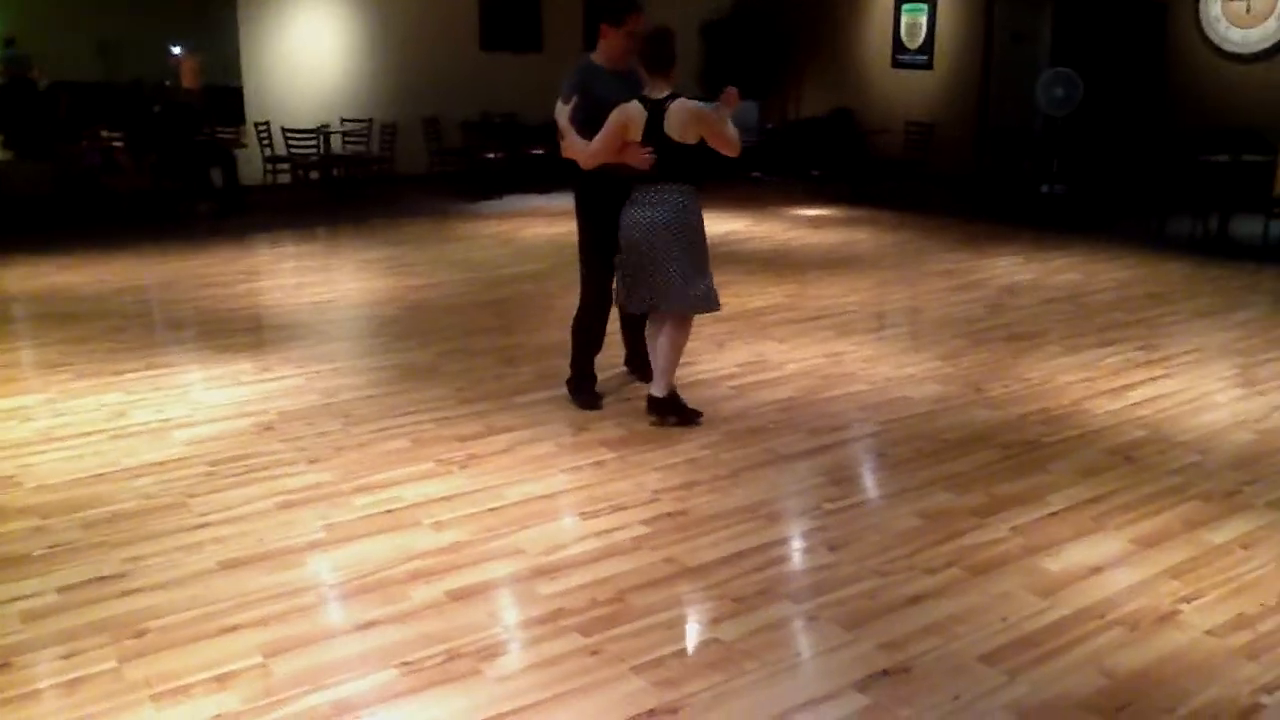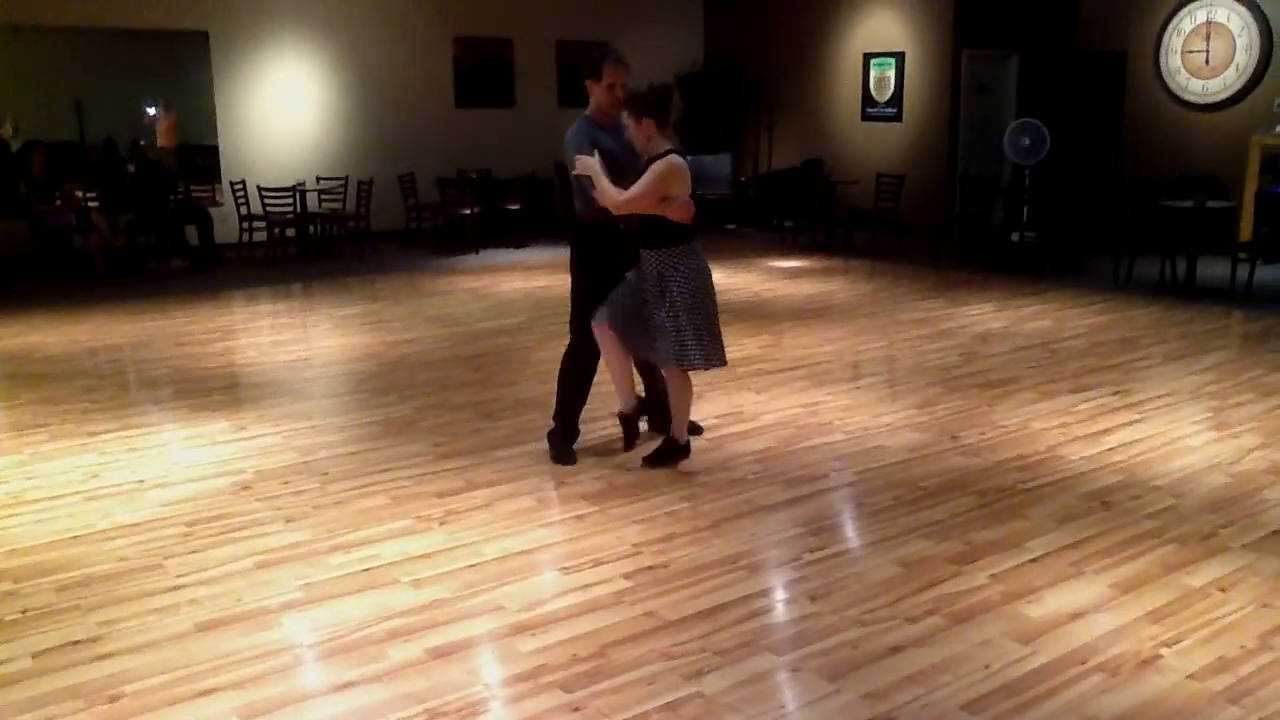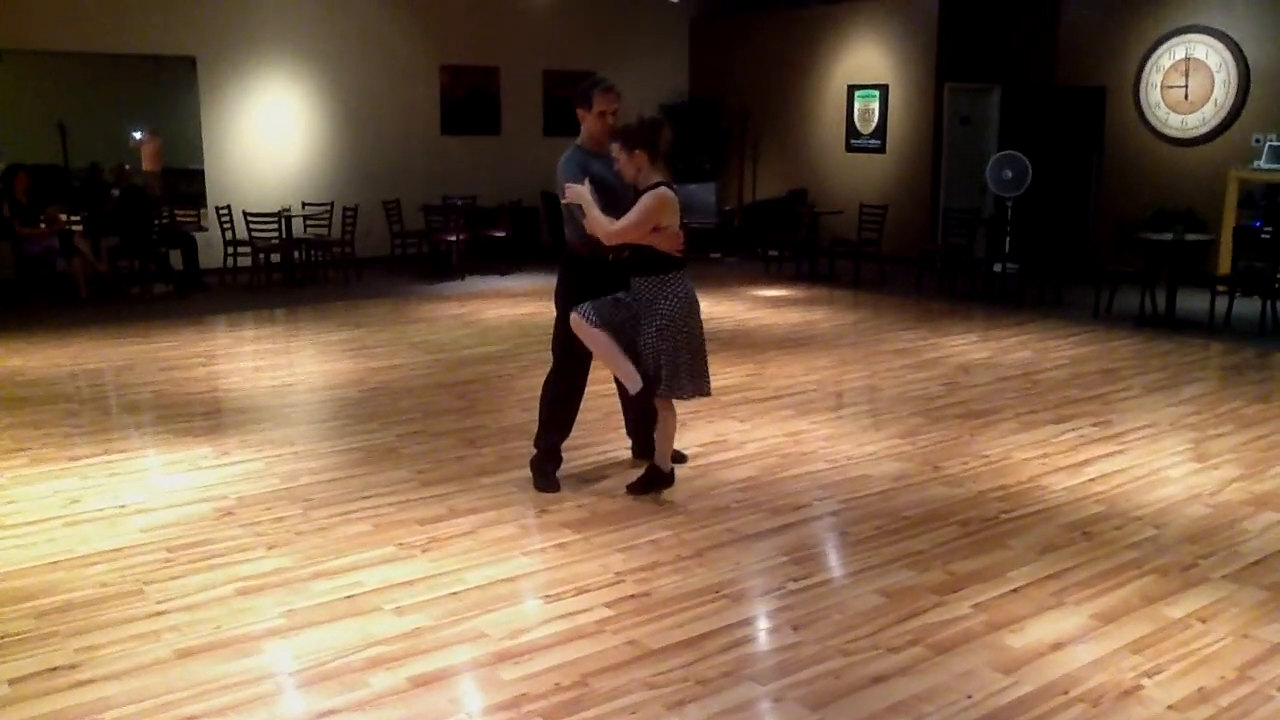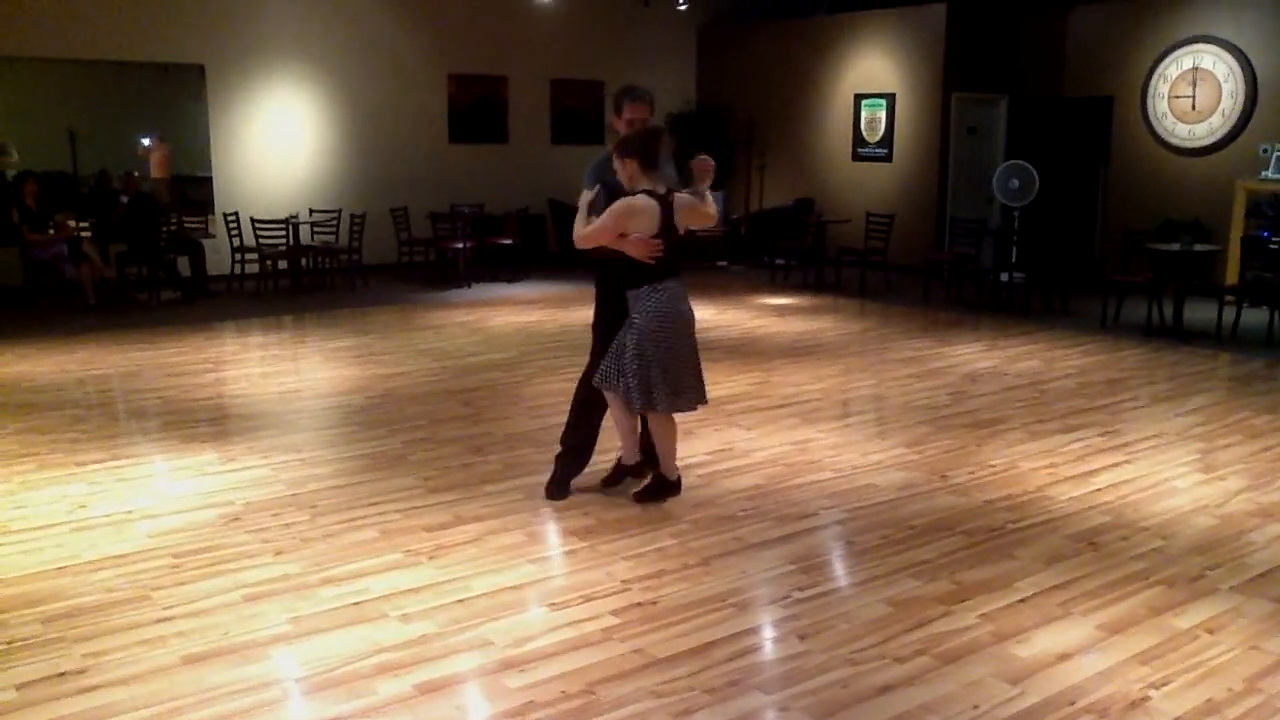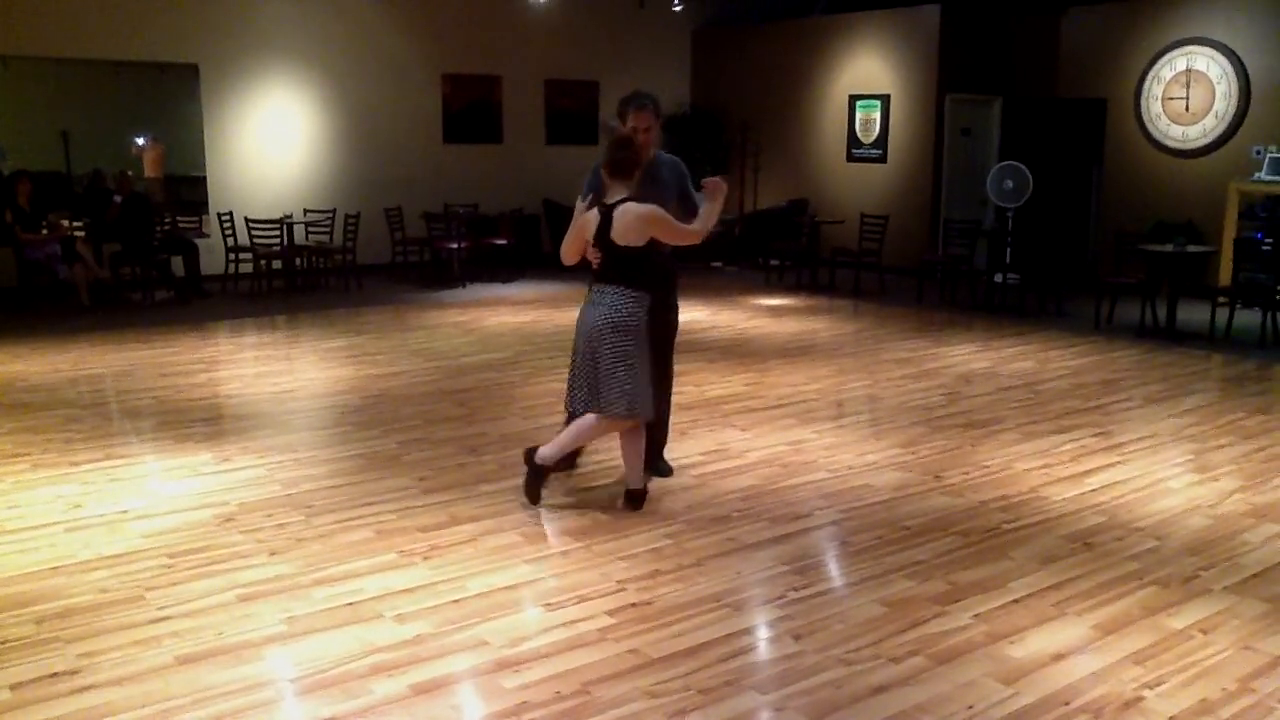
dt=1s
person 1, frame 1
left shoulder: (636, 75)
right shoulder: (583, 78)
right wrist: (624, 155)
right hip: (599, 190)
right knee: (597, 287)
left ankle: (638, 356)
right ankle: (581, 378)
person 1, frame 2
left shoulder: (624, 128)
right shoulder: (581, 136)
right wrist: (665, 209)
left hip: (629, 240)
right hip: (595, 244)
right knee: (586, 342)
left ankle: (660, 414)
right ankle: (562, 433)
person 1, frame 3
left shoulder: (619, 157)
right shoulder: (573, 164)
left elbow: (631, 211)
right wrist: (653, 239)
left hip: (620, 271)
right hip: (584, 274)
right knee: (569, 368)
left ankle: (645, 441)
right ankle: (545, 459)
person 1, frame 4
left shoulder: (662, 159)
right shoulder: (603, 169)
right wrist: (626, 245)
right hip: (619, 278)
right knee: (602, 370)
left ankle: (646, 453)
right ankle: (568, 464)
person 1, frame 5
left shoulder: (673, 168)
right shoulder: (603, 172)
left elbow: (694, 222)
left hip: (658, 278)
left knee: (658, 367)
left ankle: (652, 452)
right ankle: (570, 445)
person 2, frame 1
left shoulder: (626, 113)
right shoulder: (693, 111)
left elbow: (587, 158)
right elbow: (732, 148)
left wrist: (563, 122)
right wrist: (725, 113)
left hip: (638, 212)
right hip: (677, 212)
left knee: (658, 308)
right knee: (681, 309)
left ankle: (660, 390)
right ankle: (661, 393)
person 2, frame 2
left shoulder: (670, 166)
right shoulder: (658, 163)
left elbow: (620, 204)
right elbow: (633, 205)
left wrist: (595, 170)
left hip: (677, 270)
right hip: (652, 268)
left knee: (674, 362)
right knee: (604, 325)
left ankle: (678, 441)
right ankle: (629, 405)
person 2, frame 3
left shoulder: (659, 197)
right shoulder: (650, 194)
left elbow: (611, 234)
left wrist: (585, 198)
left hip: (666, 299)
right hip: (645, 295)
left knee: (659, 391)
right knee: (581, 318)
left ankle: (662, 469)
right ankle: (638, 386)
person 2, frame 4
left shoulder: (630, 206)
right shoulder: (680, 202)
left elbow: (582, 240)
right elbow: (711, 217)
left wrist: (585, 204)
right wrist: (704, 187)
left hip: (650, 309)
right hip: (667, 303)
left knee: (652, 401)
right knee: (616, 384)
left ankle: (669, 478)
right ankle: (632, 457)
person 2, frame 5
left shoulder: (590, 218)
right shoulder: (644, 214)
left elbow: (567, 258)
right elbow: (694, 234)
right wrist: (715, 201)
left hip: (596, 310)
right hip: (624, 315)
left knee: (625, 407)
right knee: (619, 409)
left ankle: (635, 486)
right ankle: (543, 456)
